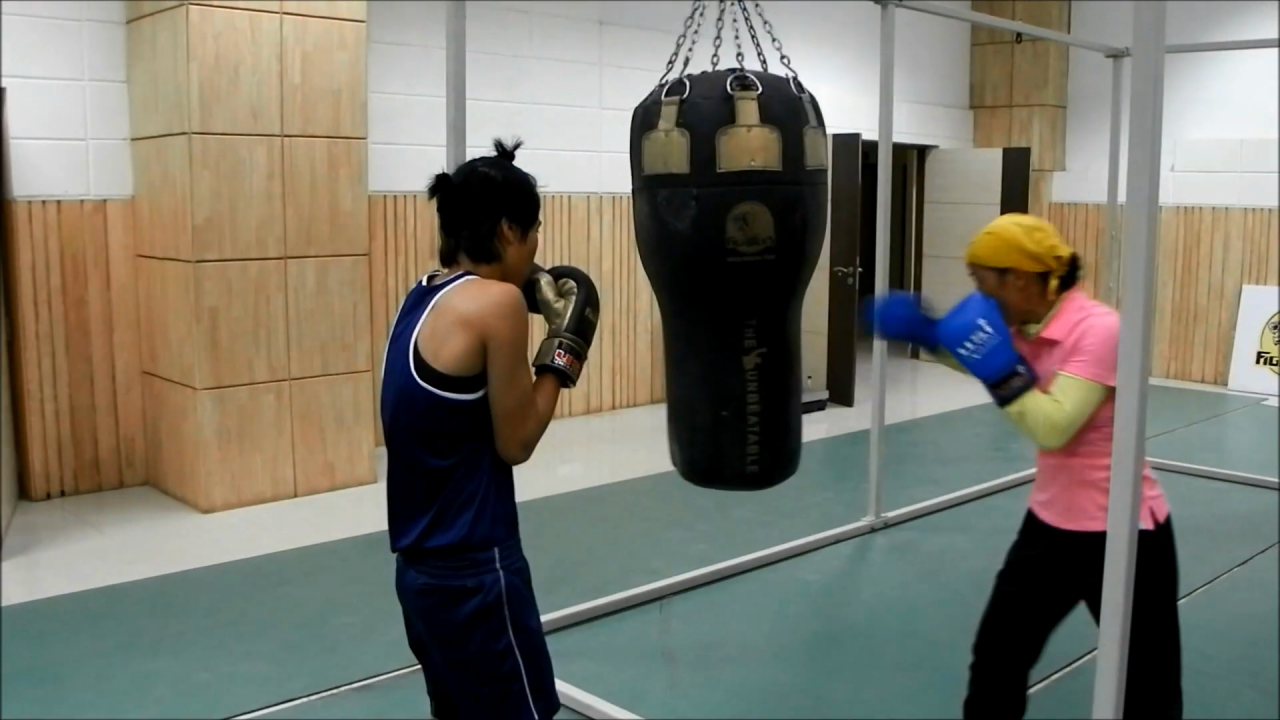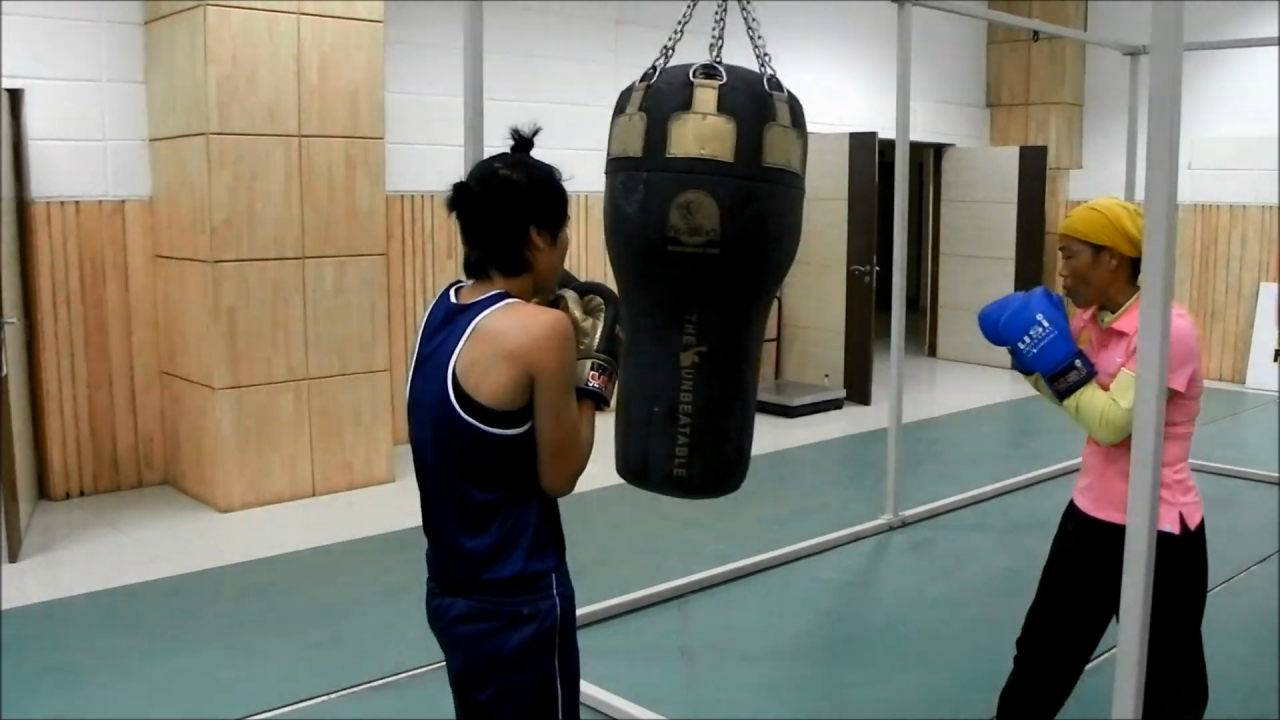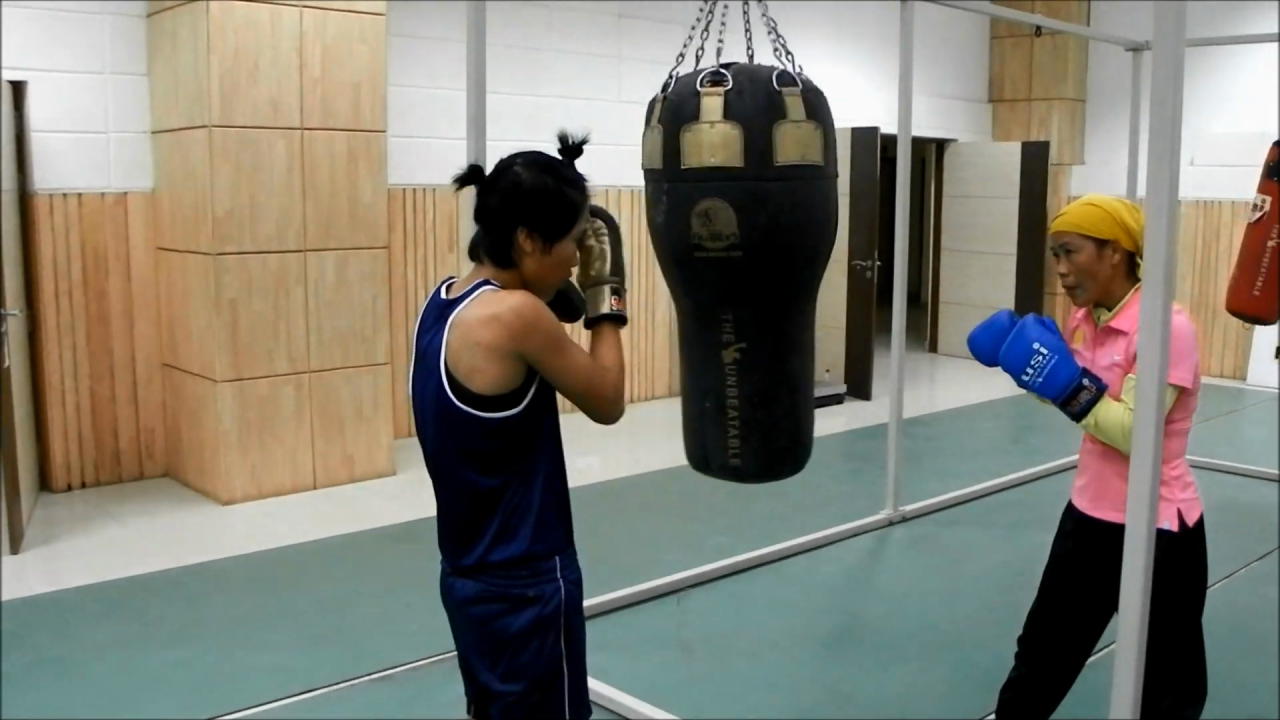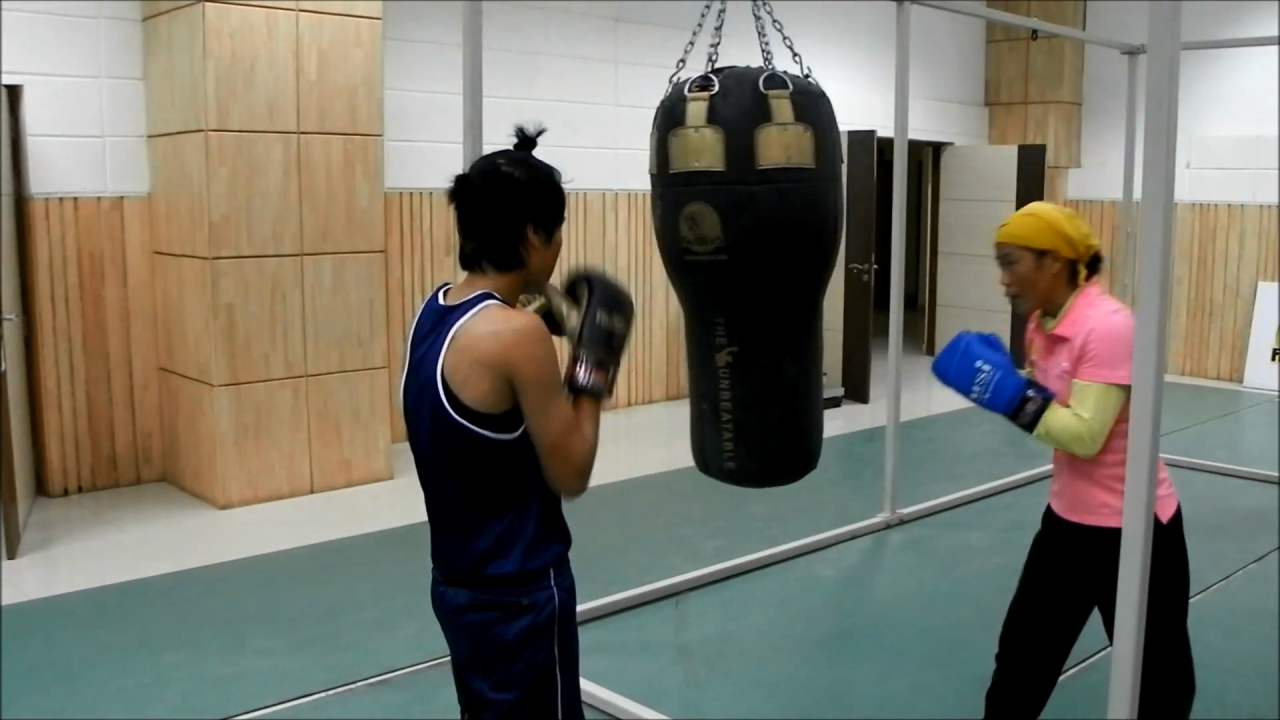
dt=0.7s
person 1, frame 1
left shoulder: (423, 297)
right shoulder: (496, 302)
right elbow: (515, 443)
right wrist: (565, 341)
left hip: (422, 565)
right hip: (474, 571)
person 1, frame 2
left shoulder: (444, 308)
right shoulder: (540, 330)
right elbow: (559, 476)
right wrist: (594, 363)
left hip: (453, 588)
right hip: (516, 601)
person 1, frame 3
left shoulder: (443, 303)
right shoulder: (514, 315)
right elbow: (607, 403)
right wrist: (605, 291)
left hip: (470, 573)
right hip: (524, 584)
person 1, frame 4
left shoulder: (435, 311)
right shoulder: (514, 333)
right elbow: (569, 476)
right wrist: (594, 359)
left hip: (460, 579)
right hip: (519, 593)
person 2, frame 1
left shoulder: (1099, 330)
right shoulder: (1024, 327)
left elbow: (1052, 428)
left wrist: (995, 359)
right wrist: (929, 333)
right hip: (1052, 524)
right knee: (998, 656)
person 2, frame 2
left shoulder: (1169, 329)
right shoulder: (1093, 319)
left elbow: (1109, 423)
right elbow: (1069, 400)
left wrist: (1056, 353)
right wrist: (1027, 350)
left hip: (1155, 534)
right hip: (1090, 517)
right knee: (1041, 652)
person 2, frame 3
left shoulder: (1166, 326)
right shoulder: (1085, 318)
left elbow: (1135, 433)
left wrist: (1066, 382)
right wrist: (1022, 360)
left hip: (1156, 533)
right hip: (1088, 516)
right knee: (1043, 649)
person 2, frame 4
left shoulder: (1109, 327)
right shoulder: (1042, 324)
left elbow: (1085, 436)
left wrist: (1011, 393)
right wrist: (990, 380)
right hip: (1069, 520)
right knee: (1022, 650)
